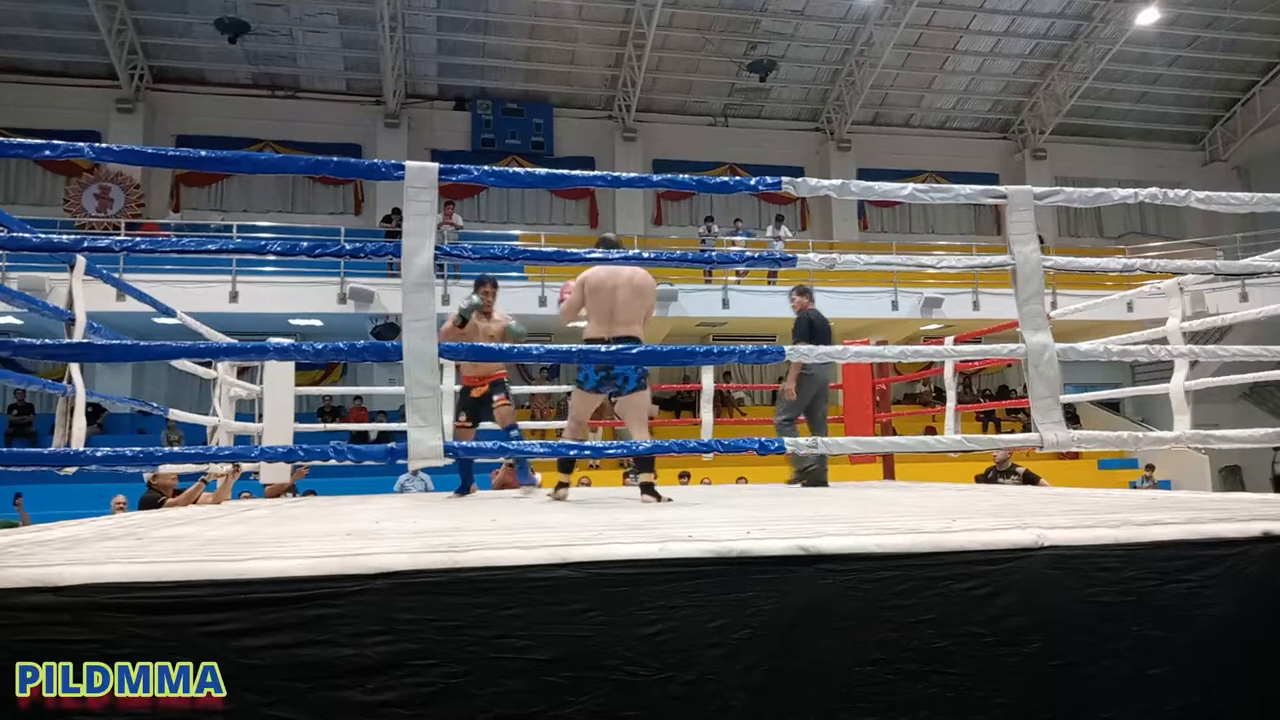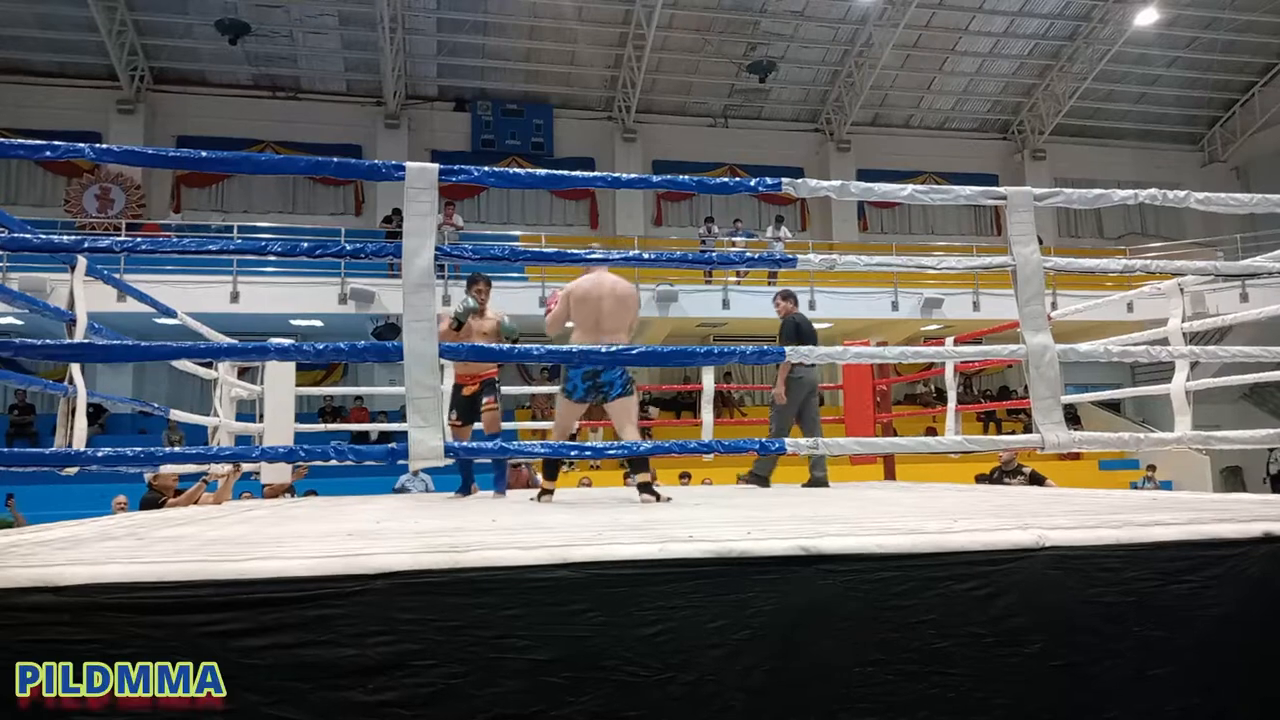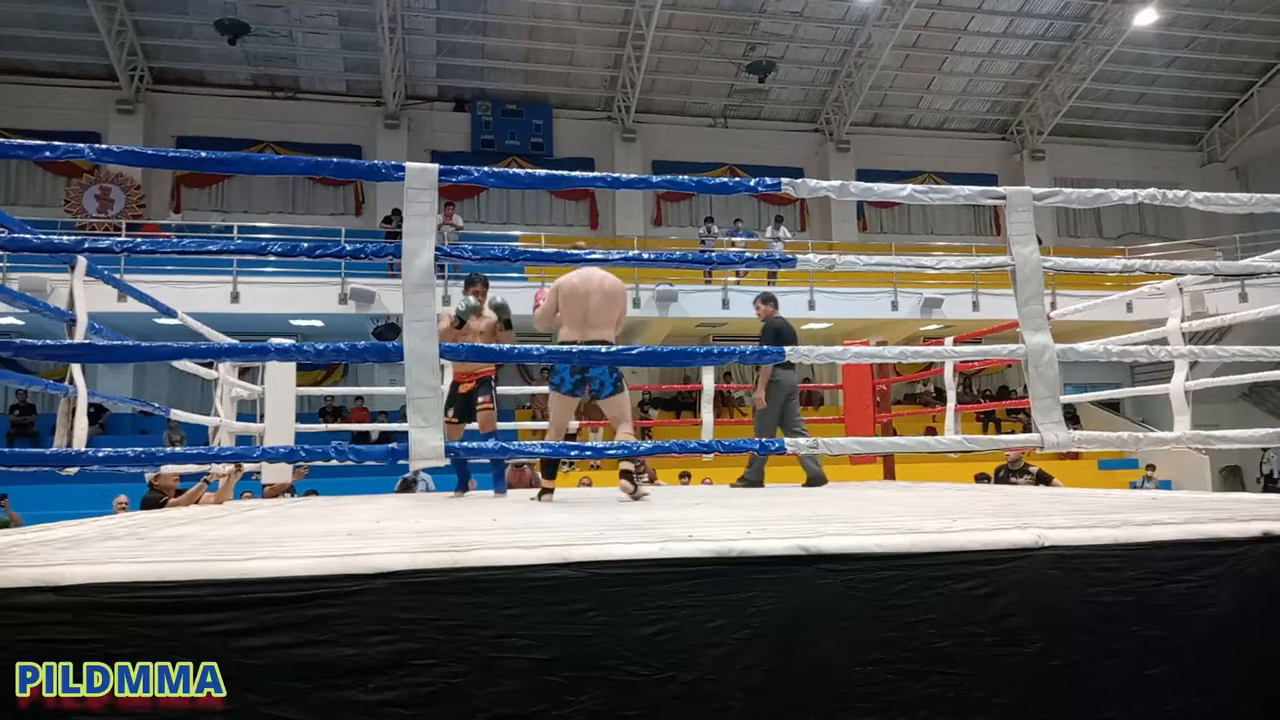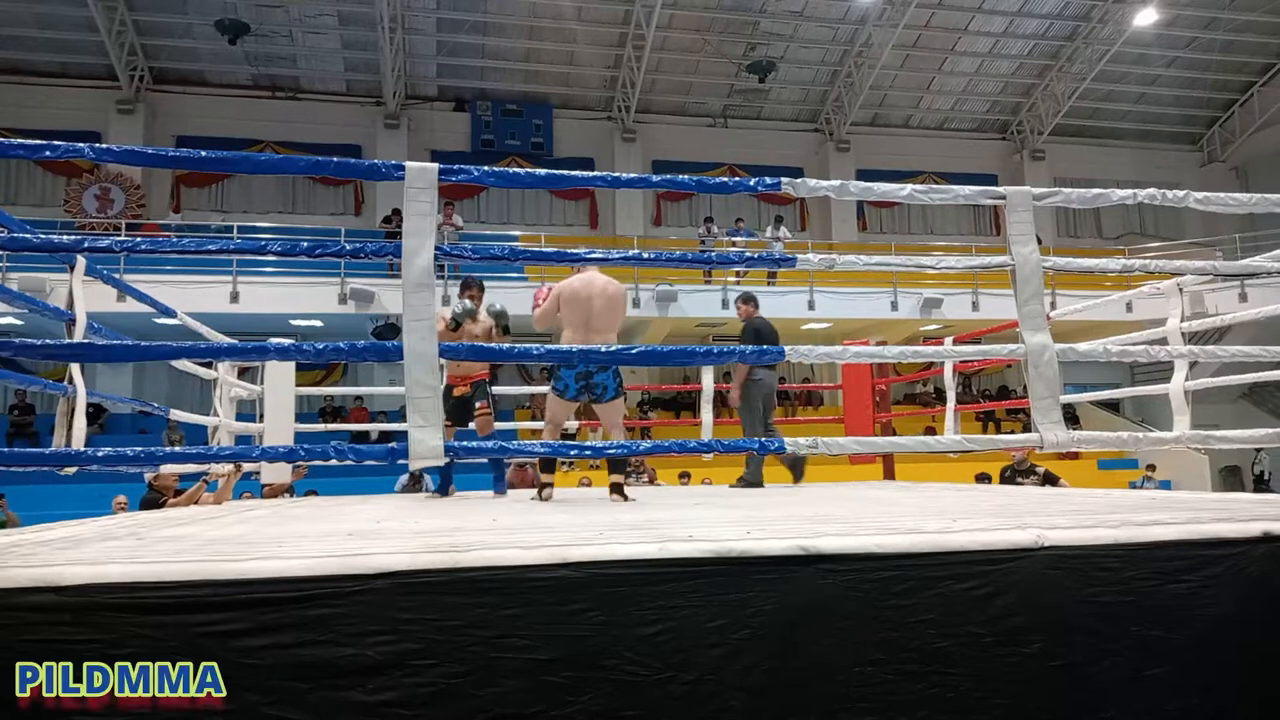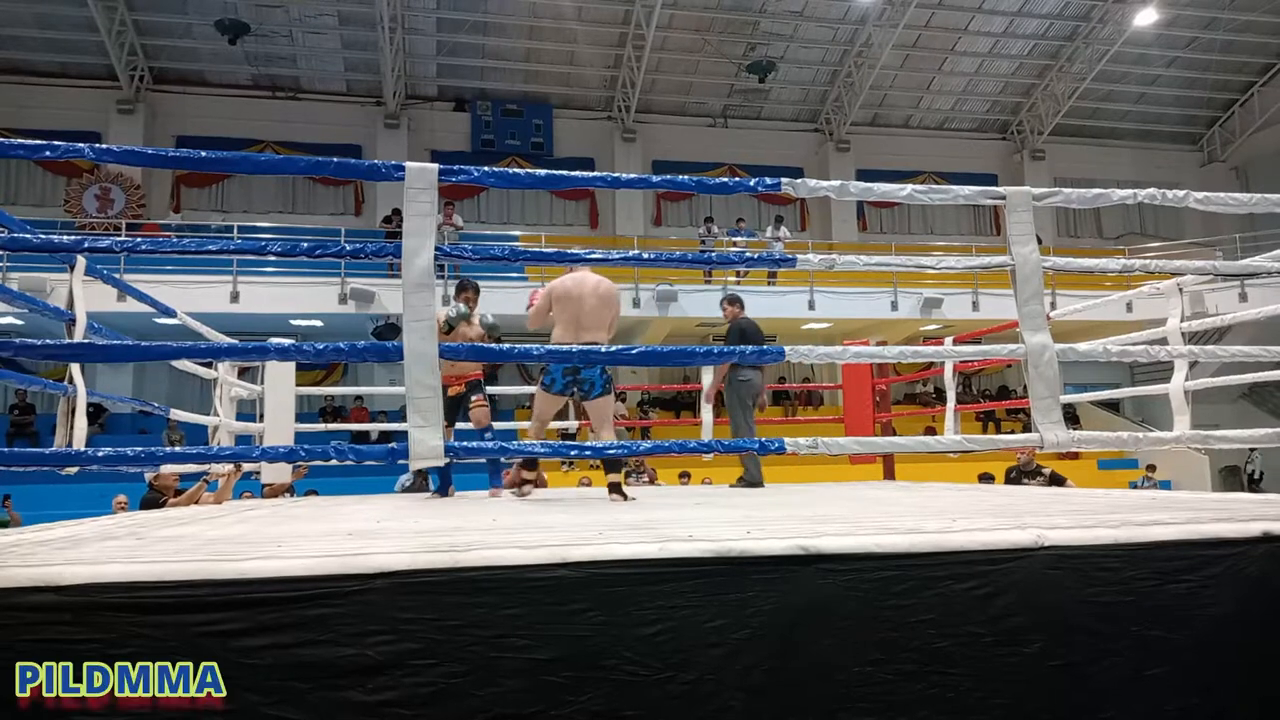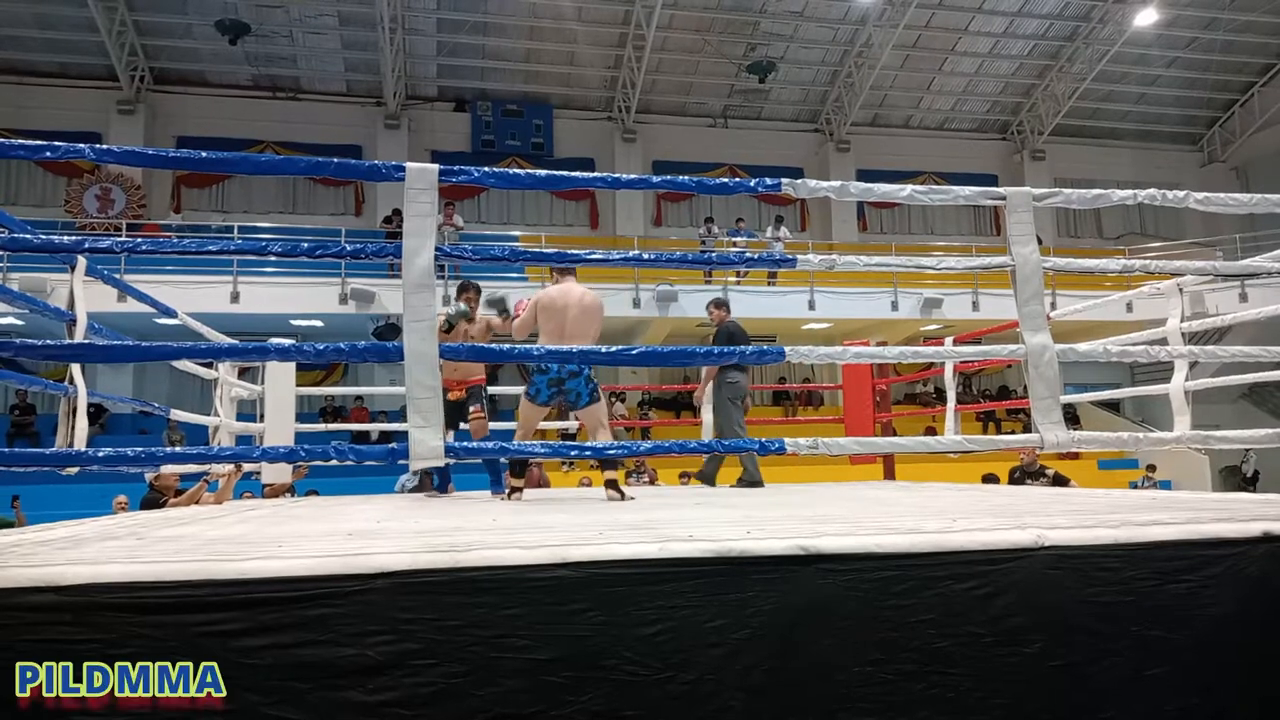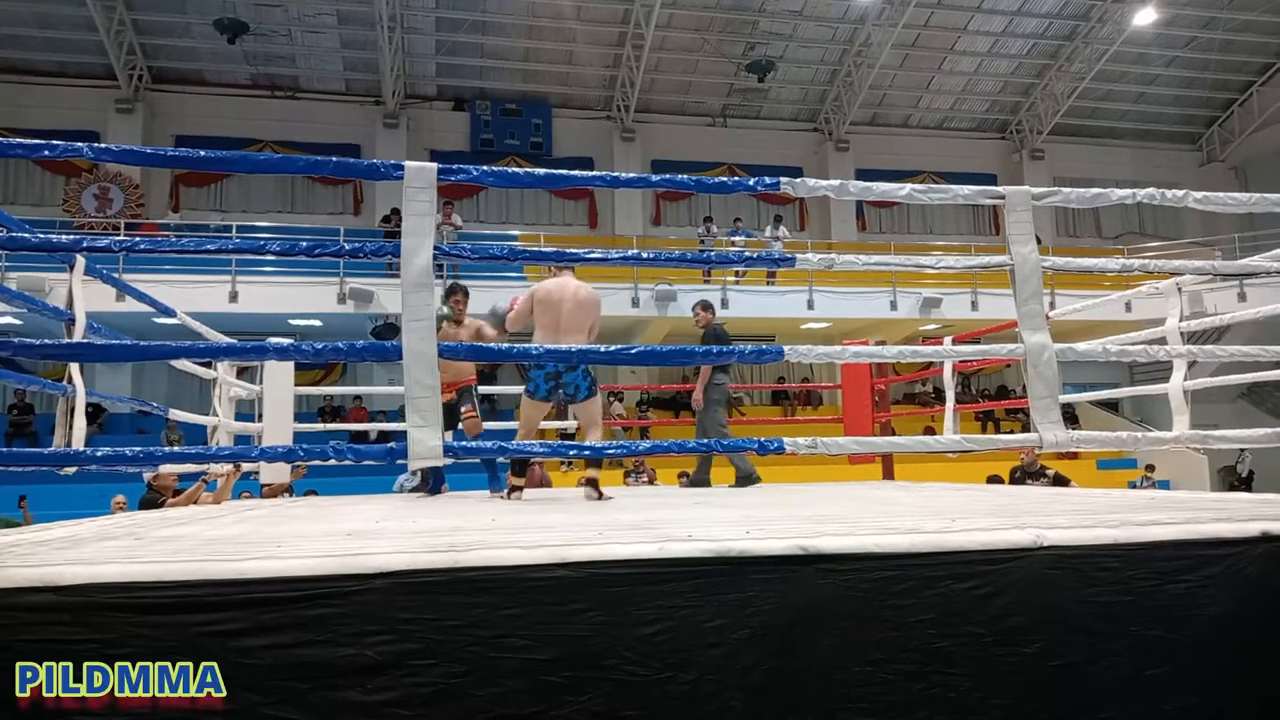
dt=0.2s
person 1, frame 1
left shoulder: (588, 276)
right shoulder: (645, 278)
left elbow: (565, 317)
left wrist: (565, 297)
left knee: (576, 423)
right knee: (638, 426)
left ankle: (563, 484)
right ankle: (647, 487)
person 1, frame 2
left shoulder: (574, 288)
right shoulder: (628, 289)
left elbow: (551, 329)
left wrist: (553, 307)
left hip: (581, 364)
right hip: (613, 364)
left knee: (560, 431)
right knee: (629, 430)
left ankle: (546, 489)
right ankle: (645, 487)
person 1, frame 3
left shoulder: (562, 283)
right shoulder: (617, 285)
left elbow: (540, 323)
left wrist: (540, 303)
left hip: (568, 359)
left knee: (556, 427)
right knee: (623, 422)
left ankle: (546, 489)
right ankle: (627, 476)
person 1, frame 4
left shoulder: (563, 287)
right shoulder: (618, 289)
left elbow: (539, 324)
left wrist: (539, 302)
left hip: (570, 364)
right hip: (604, 364)
left knee: (552, 425)
right knee: (615, 429)
left ankle: (546, 484)
right ankle: (617, 488)
person 1, frame 5
left shoulder: (556, 285)
right shoulder: (610, 288)
left elbow: (533, 322)
left wrist: (534, 303)
left hip: (560, 360)
right hip: (593, 361)
left knee: (539, 422)
right knee: (604, 427)
left ankle: (526, 482)
right ankle: (615, 487)
person 1, frame 6
left shoulder: (542, 297)
right shoulder: (595, 300)
left elbow: (518, 333)
left wrist: (519, 314)
left hip: (545, 369)
right hip: (578, 371)
left knee: (524, 431)
right knee: (601, 429)
left ankle: (515, 488)
right ankle: (612, 485)
person 1, frame 7
left shoulder: (538, 289)
right shoulder: (592, 295)
left elbow: (511, 325)
left wrist: (517, 307)
left hip: (542, 364)
right hip: (575, 366)
left knee: (526, 429)
right knee: (593, 426)
left ankle: (515, 487)
right ankle: (592, 484)
person 2, frame 1
left shoulder: (504, 321)
right shoulder: (459, 317)
right elbow: (443, 340)
left wrist: (519, 340)
right wrist: (461, 317)
left hip: (495, 381)
right hip: (470, 385)
left knee: (507, 419)
right knee: (462, 437)
left ankle: (525, 476)
right ankle: (466, 484)
person 2, frame 2
left shoulder: (498, 319)
right shoulder: (452, 316)
right elbow: (440, 341)
left wrist: (512, 339)
right wrist: (458, 320)
left hip: (488, 380)
right hip: (462, 383)
left knee: (492, 426)
right knee: (459, 436)
left ankle: (500, 483)
right ankle: (467, 484)
person 2, frame 3
left shoulder: (494, 316)
right shoulder: (450, 315)
left elbow: (509, 344)
right elbow: (440, 340)
left wrist: (506, 320)
right wrist: (459, 319)
left hip: (484, 378)
right hip: (460, 380)
left knee: (487, 425)
right knee: (452, 434)
left ankle: (499, 483)
right ankle: (464, 481)
person 2, frame 4
left shoulder: (489, 321)
right shoulder: (445, 317)
left wrist: (503, 326)
right wrist: (455, 321)
left hip: (479, 382)
right hip: (453, 384)
left knee: (485, 428)
right knee: (442, 436)
left ankle: (499, 483)
right ankle: (445, 485)
person 2, frame 5
left shoulder: (481, 325)
right shoulder: (441, 318)
left wrist: (495, 336)
right wrist: (448, 325)
left hip: (472, 381)
right hip: (447, 384)
left knee: (482, 422)
left ankle: (496, 480)
right ankle: (445, 485)
person 2, frame 6
left shoulder: (485, 322)
right shoulder: (443, 320)
left elbow: (508, 326)
left wrist: (503, 311)
right wrist: (449, 323)
left hip: (474, 386)
right hip: (449, 388)
left knee: (480, 432)
left ankle: (497, 485)
right ankle: (443, 483)
person 2, frame 7
left shoulder: (475, 326)
right shoulder: (435, 325)
left elbow: (496, 339)
left wrist: (501, 328)
right wrist: (435, 328)
left hip: (465, 387)
right hip: (441, 390)
left knee: (474, 430)
left ankle: (495, 482)
right ankle: (437, 483)
person 3, frame 1
left shoulder: (804, 317)
right shoulder: (824, 321)
left wrist: (790, 380)
left hip: (808, 372)
right hip: (824, 371)
left knee: (784, 418)
right knee: (818, 424)
left ankle: (804, 465)
right ankle: (818, 475)
person 3, frame 2
left shoulder: (790, 322)
right shoulder: (807, 323)
left wrist: (780, 384)
left hip: (796, 375)
right hip: (811, 375)
left knee: (779, 426)
right knee: (812, 427)
left ankle: (761, 473)
right ankle: (819, 476)
person 3, frame 3
left shoulder: (770, 326)
right shoulder: (788, 326)
left wrist: (760, 388)
left hip: (776, 379)
right hip: (790, 379)
left knee: (764, 430)
right knee: (795, 429)
left ankle: (753, 477)
right ankle: (815, 473)
person 3, frame 4
left shoulder: (751, 326)
right shoulder: (770, 327)
left wrist: (735, 387)
right wrist: (773, 393)
left hip: (755, 378)
right hip: (770, 377)
left knee: (752, 430)
right knee: (766, 427)
left ankle: (752, 477)
right ankle: (793, 458)
person 3, frame 5
left shoulder: (737, 327)
right shoulder: (756, 328)
left wrist: (713, 386)
right wrist: (762, 393)
left hip: (741, 378)
right hip: (755, 378)
left knee: (743, 429)
right knee: (744, 427)
left ankle: (753, 477)
right ankle: (751, 474)
person 3, frame 6
left shoulder: (724, 330)
right shoulder: (741, 332)
left wrist: (702, 387)
right wrist: (746, 396)
left hip: (727, 380)
right hip: (741, 380)
left knee: (735, 430)
right knee: (721, 430)
left ankle: (752, 477)
right ankle: (708, 474)
person 3, frame 7
left shoulder: (711, 332)
right shoulder: (721, 333)
left elbow: (708, 362)
left wrist: (698, 390)
left hip: (712, 383)
right hip: (720, 382)
left knee: (718, 431)
right knee: (704, 432)
left ankle: (746, 472)
right ankle: (700, 477)
